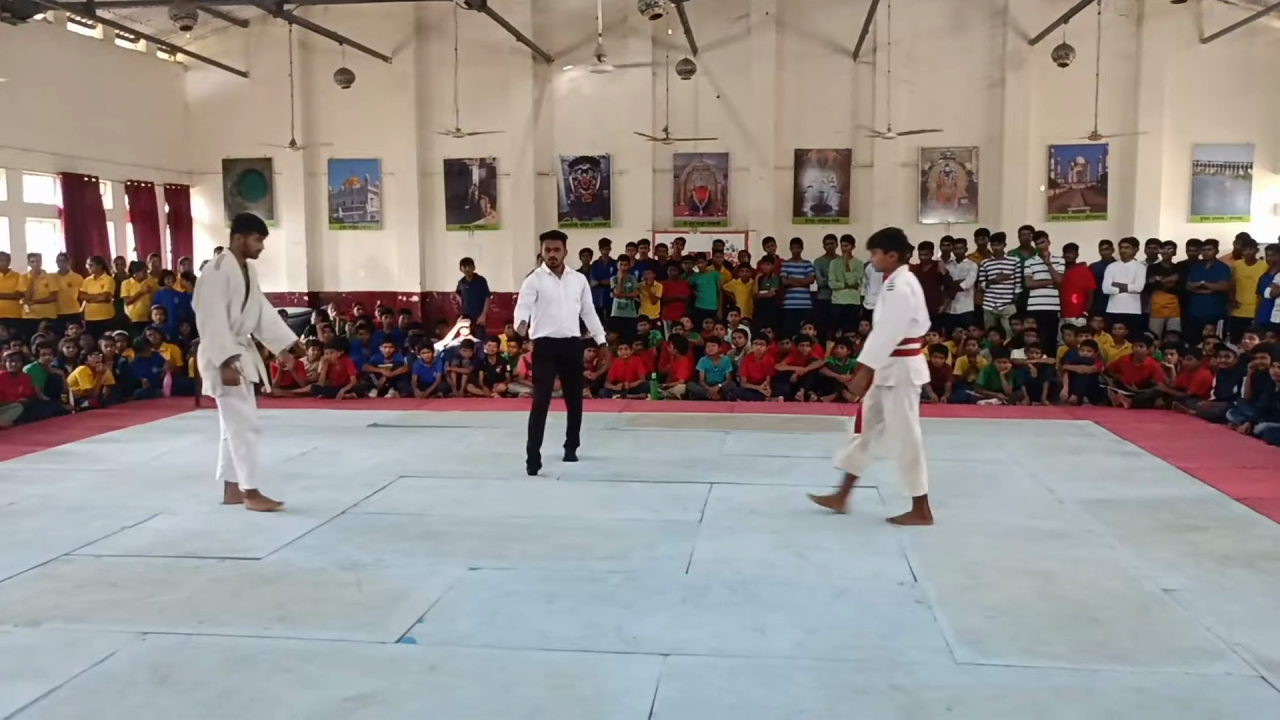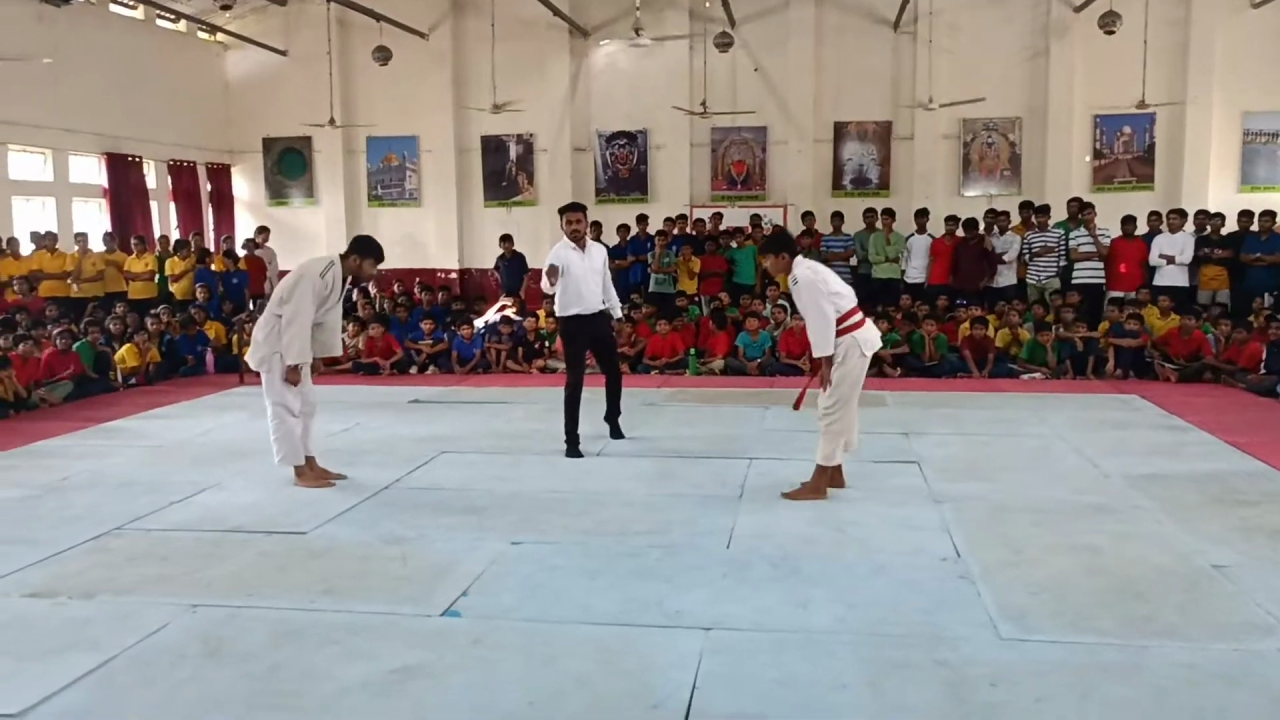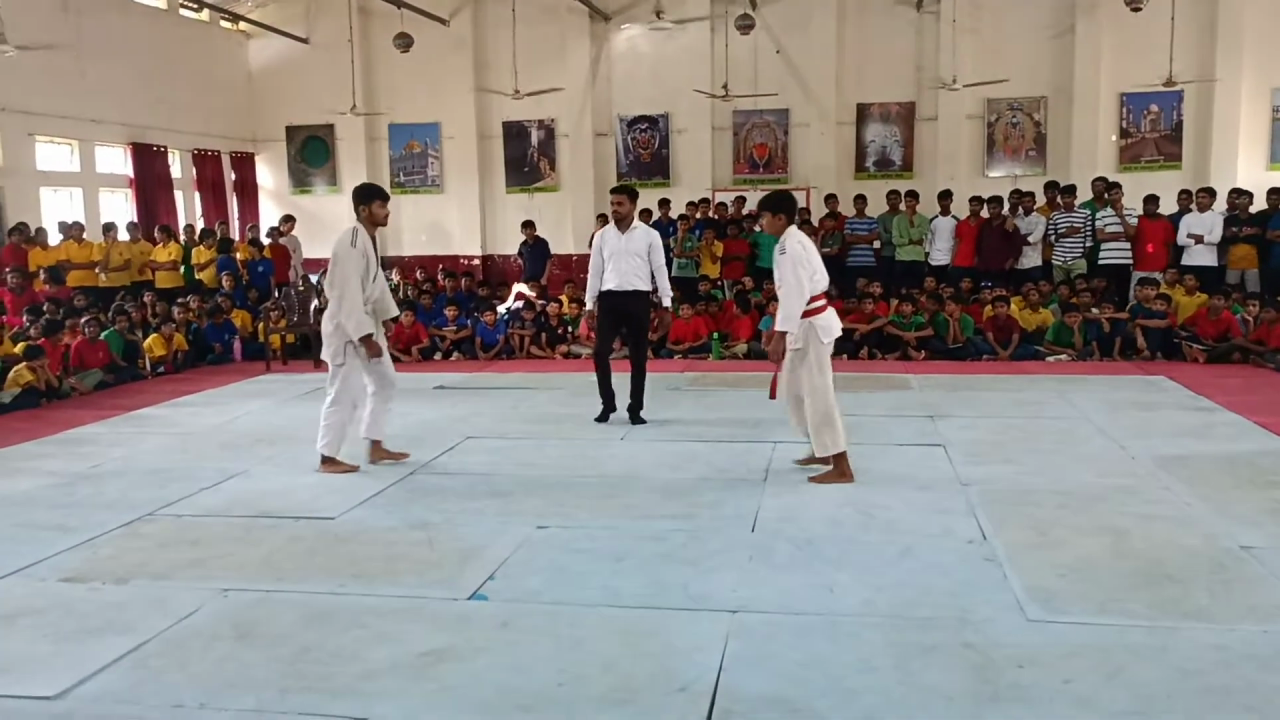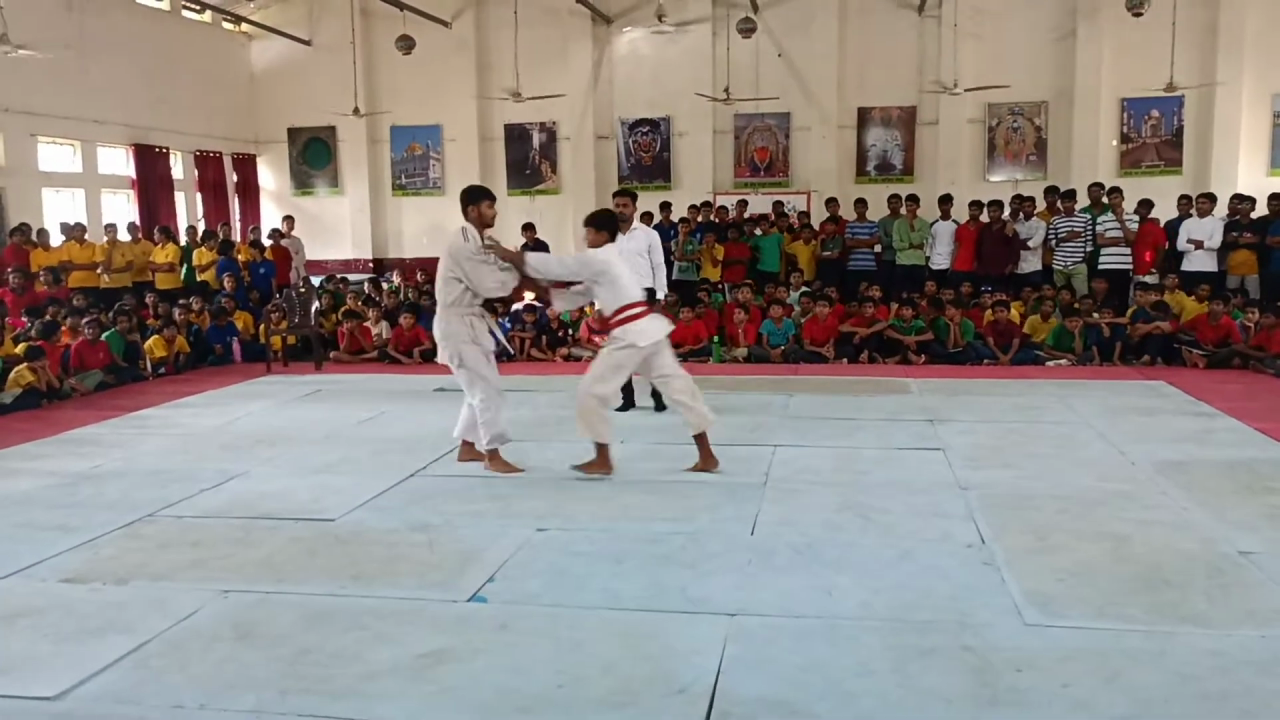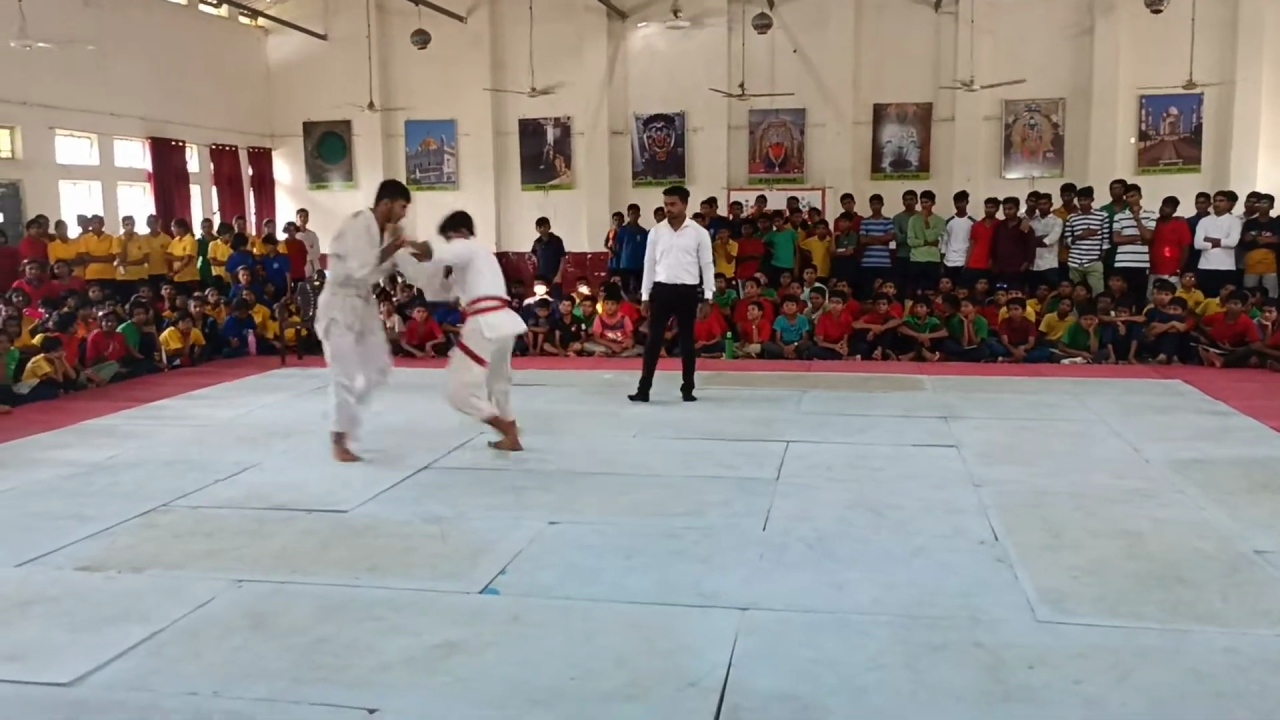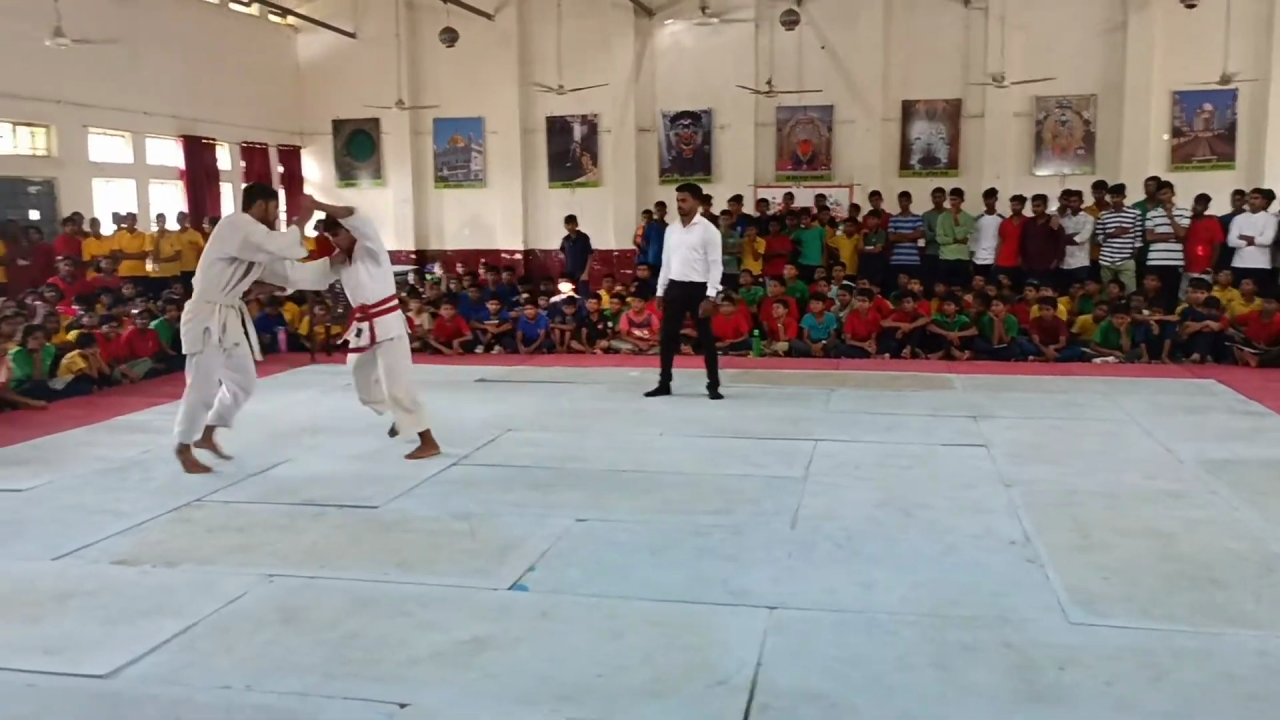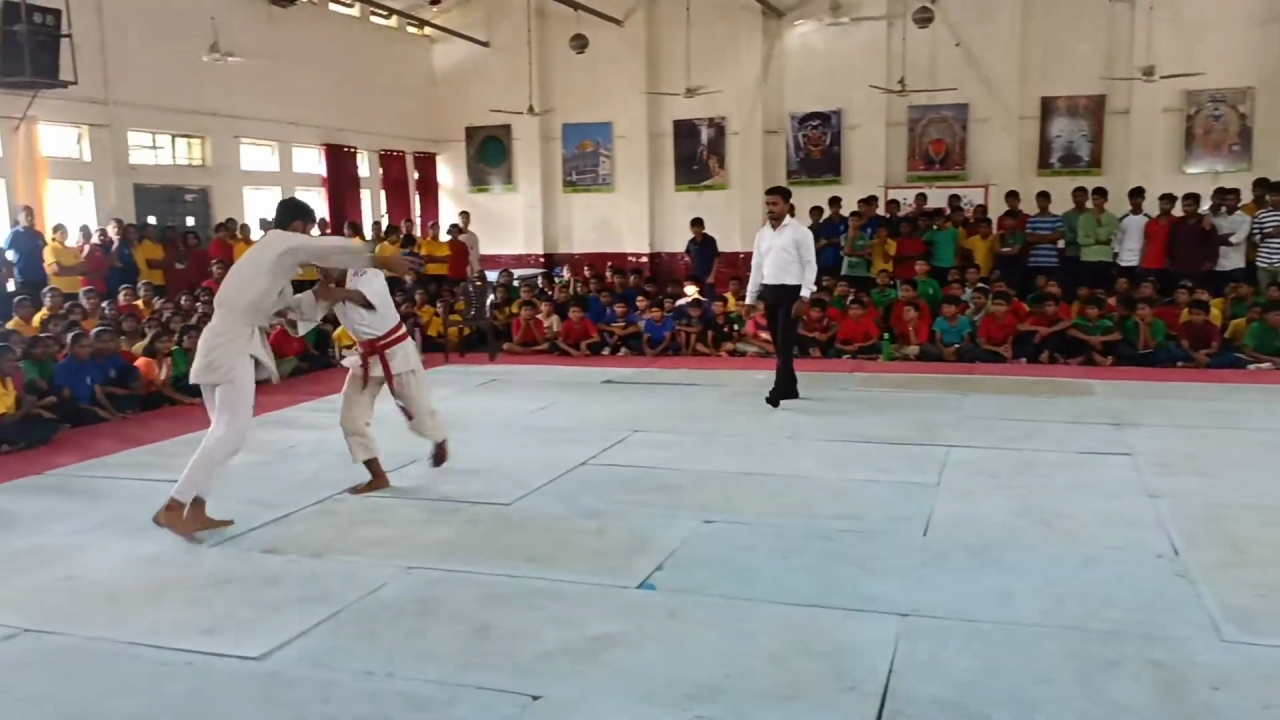
dt=0.7s
person 1, frame 1
left shoulder: (247, 270)
right shoulder: (216, 271)
left elbow: (262, 312)
right elbow: (211, 322)
left wrist: (283, 346)
right wrist: (225, 363)
left hip: (243, 352)
right hip: (222, 357)
left knee: (236, 425)
right knee: (245, 423)
left ankle: (232, 488)
right ankle: (251, 493)
person 1, frame 2
left shoulder: (340, 276)
right shoulder: (317, 274)
left elbow: (329, 319)
right elbow: (297, 321)
left wrist: (318, 355)
right wrist: (293, 364)
left hip: (295, 338)
right hip: (276, 337)
left knee: (305, 405)
right knee: (285, 406)
left ankle: (310, 464)
right ankle: (301, 472)
person 1, frame 3
left shoulder: (369, 240)
right shoulder: (350, 245)
right elbow: (347, 296)
left wrist: (386, 318)
right wrist: (366, 338)
left hip: (366, 323)
right hip: (346, 328)
left knee: (384, 383)
right knee: (343, 394)
left ankle: (376, 447)
right ankle: (328, 458)
person 1, frame 4
left shoulder: (478, 241)
right shoulder: (462, 245)
left elbow: (499, 275)
right elbow: (490, 285)
right wrist: (516, 271)
left hip: (471, 321)
right hip: (455, 324)
left knee: (480, 389)
right knee: (488, 388)
left ankle: (467, 447)
right ankle: (493, 454)
person 1, frame 5
left shoulder: (388, 233)
right shoulder: (357, 228)
right elbow: (356, 271)
right wrist: (387, 252)
left hip: (364, 305)
right hip: (338, 305)
left knee: (378, 367)
right knee: (344, 375)
left ankle: (345, 421)
right ankle: (339, 438)
person 1, frame 6
left shoulder: (253, 235)
right shoulder: (236, 226)
left elbow: (282, 270)
right elbow: (282, 248)
right wrist: (300, 223)
left hip: (227, 317)
right hip: (206, 317)
left knee: (243, 383)
right knee: (202, 389)
left ankle: (207, 434)
right ankle: (185, 448)
person 1, frame 7
left shoulder: (270, 249)
right shoulder: (285, 243)
left elbow: (280, 299)
right elbow: (329, 248)
right wrist: (378, 259)
left hip: (224, 338)
right hip: (230, 344)
left knee: (228, 428)
right knee: (231, 432)
left ankle: (196, 509)
right ankle: (175, 507)
person 2, frame 1
left shoulder: (898, 285)
right shoulder: (901, 281)
left elbow: (888, 333)
left wrist: (863, 370)
right wrist: (867, 369)
left hip: (900, 369)
right hip: (891, 366)
left knee: (903, 437)
right knee: (867, 428)
left ankle: (920, 510)
right ankle: (842, 496)
person 2, frame 2
left shoulder: (802, 277)
right shoulder: (805, 270)
left elbow: (821, 320)
left wrist: (824, 363)
right wrist: (824, 360)
left hip: (851, 341)
right hip: (851, 338)
left knee: (834, 409)
right knee: (840, 407)
left ankle: (818, 483)
right ankle: (834, 473)
person 2, frame 3
left shoulder: (790, 247)
right shoulder: (795, 241)
left elbow: (795, 295)
left wrist: (779, 337)
right wrist: (778, 330)
left hip: (810, 326)
right hip: (812, 322)
left knee: (818, 395)
right knee: (793, 389)
left ankle: (841, 467)
right ankle: (822, 451)
person 2, frame 4
left shoulder: (597, 259)
right shoulder: (615, 258)
left elbow: (554, 266)
right elbow: (587, 290)
left wrist: (512, 256)
right wrist: (553, 300)
left hip: (630, 333)
right hip: (648, 326)
left knee: (591, 392)
right knee: (677, 387)
left ankle: (602, 460)
right ankle: (706, 455)
person 2, frame 5
left shoulder: (468, 250)
right shoulder: (482, 253)
left elbow: (436, 252)
right elbow: (454, 286)
left hip: (486, 324)
right hip: (504, 321)
left knee: (460, 389)
right knee: (496, 381)
left ankle: (508, 431)
right ankle: (510, 436)
person 2, frame 6
left shoulder: (369, 246)
right shoulder: (339, 260)
left elbow: (356, 220)
right elbow: (310, 273)
left wrist: (319, 205)
left hip: (385, 325)
right hip: (365, 328)
left knee: (396, 387)
right knee: (365, 387)
left ankle: (429, 443)
right ankle: (401, 418)
person 2, frame 7
left shoulder: (368, 277)
right shoulder: (327, 290)
left elbow: (373, 299)
right elbow: (303, 309)
left wrist: (341, 295)
left hip: (396, 352)
right hip: (366, 358)
left knee: (419, 412)
right knee: (352, 420)
left ankle: (440, 441)
right ankle: (379, 478)
person 3, frame 1
left shoulder: (579, 280)
right shoulder: (534, 280)
left elbow: (588, 313)
right elbow: (522, 308)
left wrist: (601, 341)
right wrist: (521, 323)
left hip: (572, 345)
right hip: (544, 346)
left knee: (574, 400)
right knee: (540, 401)
left ankle: (571, 446)
right ankle: (533, 457)
person 3, frame 2
left shoulder: (599, 251)
right shoulder: (558, 253)
right elbow: (548, 283)
left wrist: (617, 314)
right wrist: (550, 281)
left hip: (599, 318)
right hip: (572, 323)
left knee: (613, 372)
right knee: (574, 382)
left ankle: (612, 418)
right ankle: (571, 440)
person 3, frame 3
left shoulder: (650, 235)
right shoulder: (602, 236)
left elbow: (660, 270)
right elbow: (594, 272)
left wrist: (666, 303)
right wrist: (590, 304)
left hip: (638, 299)
right hip: (609, 299)
left knee: (638, 358)
right knee: (600, 353)
left ankle: (635, 409)
right ankle: (608, 403)
person 3, frame 4
left shoulder: (649, 234)
left elbow: (659, 267)
left wrist: (659, 299)
left hip: (643, 295)
left ankle: (657, 394)
right ankle: (627, 397)
person 3, frame 5
left shoulder: (699, 233)
right shoulder: (656, 232)
left elbow: (707, 266)
right elbow: (649, 265)
left wrist: (707, 298)
right wrist: (645, 296)
left hip: (687, 291)
right hip: (662, 289)
left knee: (687, 341)
right knee: (653, 339)
left ankle: (688, 388)
right ankle: (644, 388)
person 3, frame 6
left shoulder: (708, 230)
right shoulder: (671, 229)
left elbow: (715, 265)
left wrist: (710, 296)
right wrist: (660, 291)
left hip: (697, 288)
right hip: (675, 287)
left knee: (705, 338)
right knee: (667, 335)
left ankle: (713, 385)
right ankle: (664, 384)
person 3, frame 7
left shoulder: (800, 232)
right shoulder: (762, 234)
left elbow: (810, 266)
right elbow: (756, 268)
left wrist: (804, 297)
right wrist: (750, 298)
left hip: (791, 291)
right hip: (770, 292)
left knee: (785, 341)
right knee: (779, 343)
left ankle: (778, 391)
right ankle: (790, 388)
